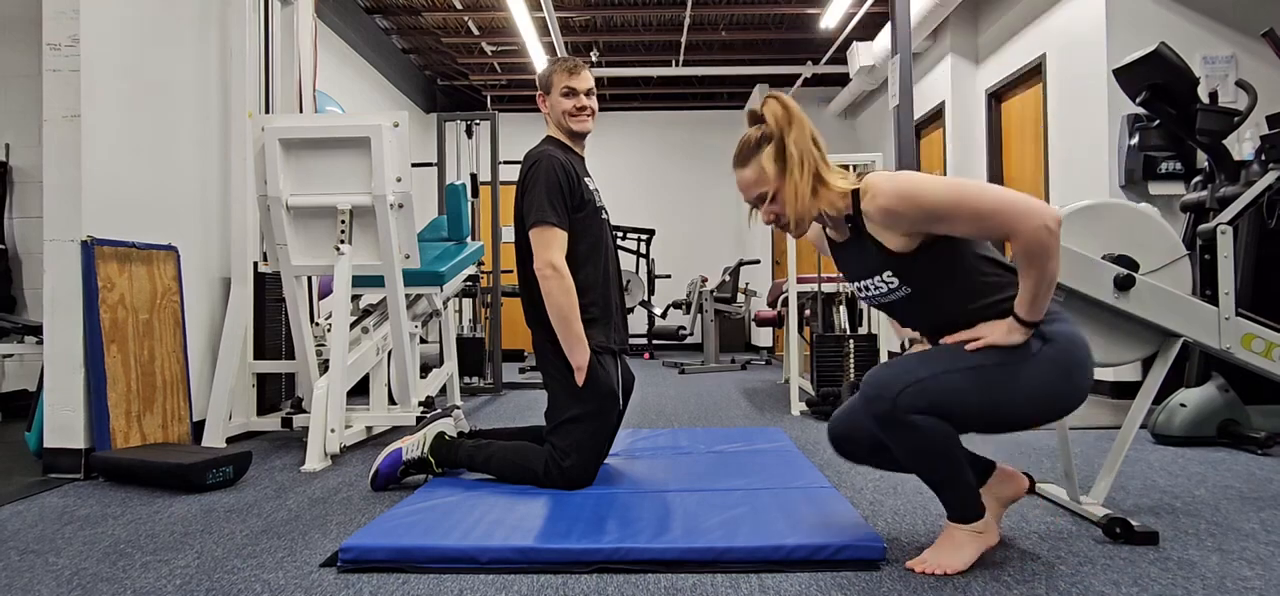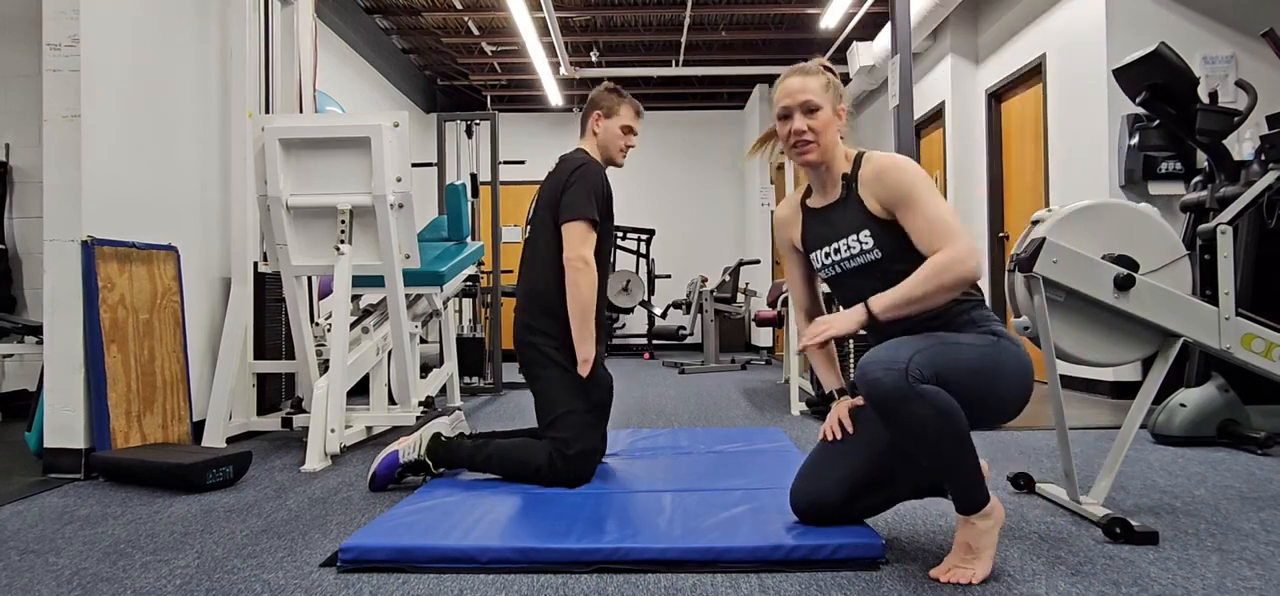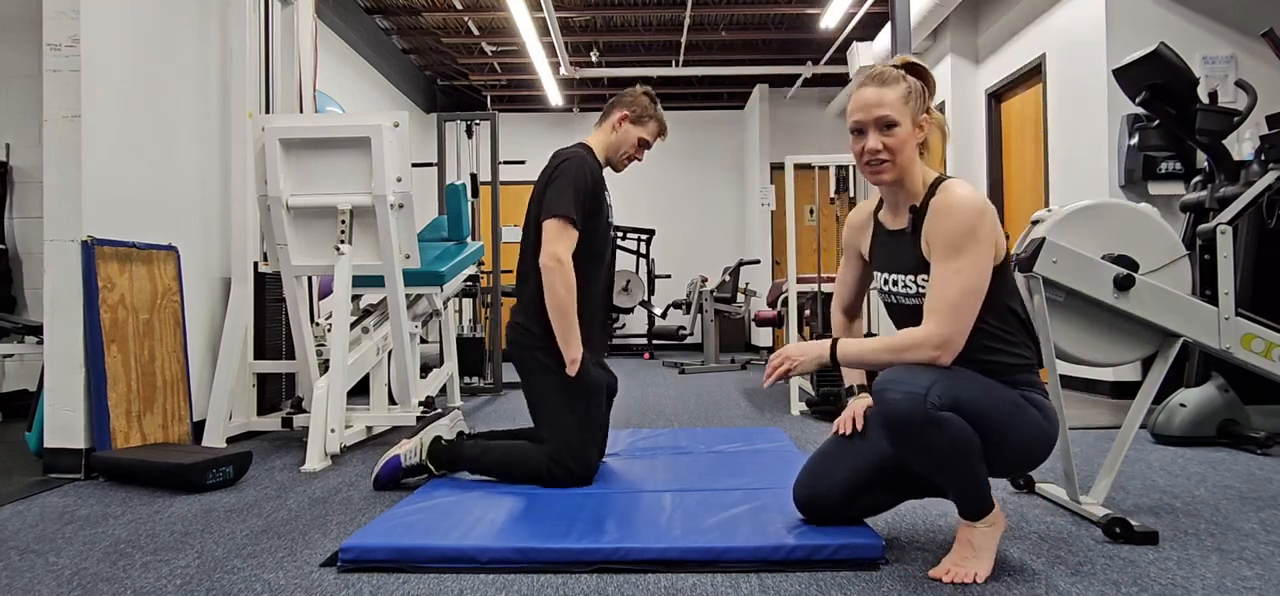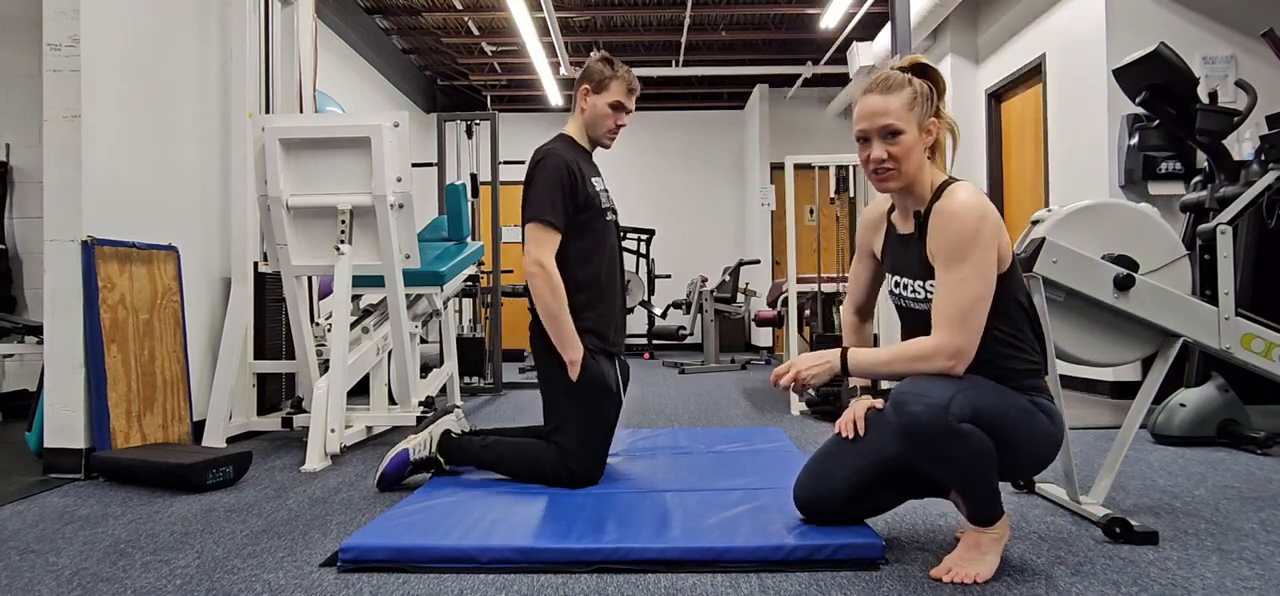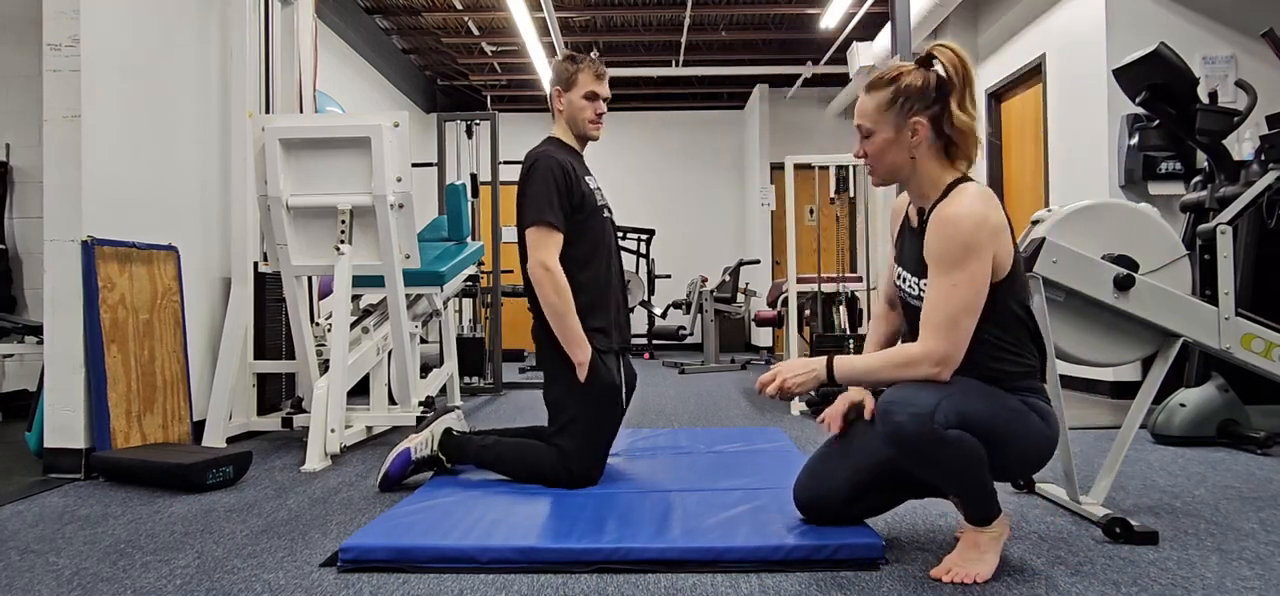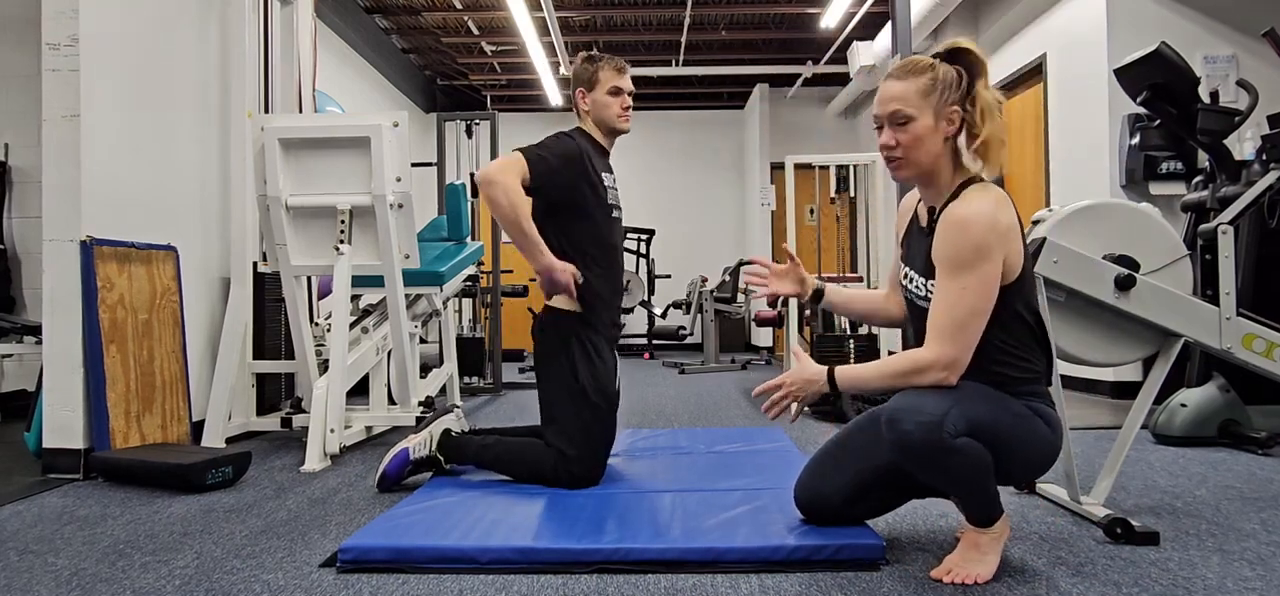
dt=0.7s
person 1, frame 1
left shoulder: (888, 199)
right shoulder: (821, 234)
left elbow: (1037, 219)
left wrist: (1022, 322)
right wrist: (914, 341)
left hip: (1046, 357)
right hip: (960, 358)
left knee: (885, 393)
right knee: (850, 432)
left ankle: (972, 522)
right ankle: (988, 479)
person 1, frame 2
left shoulder: (883, 173)
right shoulder: (788, 216)
left elbow: (960, 261)
right elbow: (807, 316)
left wrist: (864, 312)
right wrist: (839, 393)
left hip: (982, 355)
right hip: (904, 374)
left knee: (886, 371)
right knee: (814, 501)
left ankle: (978, 510)
right ankle: (952, 472)
person 1, frame 3
left shoulder: (958, 205)
right shoulder: (864, 220)
left elbow: (940, 342)
right elbow: (845, 311)
left wrist: (826, 352)
right wrist: (857, 390)
left hip: (1012, 409)
right hip: (931, 402)
left knee: (903, 391)
right knee: (817, 497)
left ankle: (982, 516)
right ankle: (957, 475)
person 1, frame 4
left shoulder: (962, 210)
right shoulder: (877, 218)
left elbow: (951, 351)
right elbow: (857, 312)
left wrist: (839, 362)
right wrist: (860, 392)
left hip: (1016, 412)
right hip: (933, 404)
left knee: (921, 401)
right knee: (817, 498)
left ankle: (988, 522)
right ankle: (961, 479)
person 1, frame 5
left shoulder: (964, 212)
right shoulder: (905, 208)
left elbow: (937, 358)
right elbow: (894, 304)
left wrist: (825, 368)
right wrist: (859, 382)
left hip: (1011, 414)
right hip: (940, 402)
left knee: (908, 410)
right knee: (817, 497)
left ankle: (987, 523)
right ankle: (961, 476)
person 1, frame 6
left shoulder: (975, 212)
right shoulder: (914, 204)
left elbow: (943, 361)
left wrist: (824, 379)
right wrist: (812, 289)
left hip: (1014, 418)
right hip: (942, 406)
left knee: (916, 416)
right knee: (818, 498)
left ankle: (988, 523)
right ankle: (962, 476)
person 2, frame 1
left shoulder: (573, 166)
right shoulder: (549, 165)
right elbow: (549, 266)
right wrist: (581, 357)
left hip: (599, 344)
right hip: (582, 349)
left knee: (580, 450)
right knee: (571, 468)
left ankle: (454, 435)
right ankle: (438, 448)
person 2, frame 2
left shoulder: (569, 171)
right shoulder: (587, 173)
right elbow: (578, 261)
right wrist: (585, 353)
left hip: (552, 336)
right hip: (559, 341)
left knee: (588, 449)
right knee: (572, 463)
left ankle: (454, 440)
right ankle: (436, 448)
person 2, frame 3
left shoulder: (584, 171)
right shoulder: (576, 167)
right elbow: (555, 260)
left wrist: (580, 349)
right wrist: (572, 353)
left hip: (563, 343)
right hip: (550, 345)
left knee: (580, 449)
right knee: (573, 465)
left ankle: (456, 440)
right ankle: (438, 451)
person 2, frame 4
left shoulder: (585, 165)
right shoulder: (557, 163)
right elbow: (539, 264)
right wrist: (573, 353)
left hip: (598, 347)
right hip: (577, 349)
left knee: (577, 448)
right knee: (578, 468)
left ankle: (459, 437)
right ankle: (447, 446)
person 2, frame 5
left shoulder: (576, 166)
right shoulder: (550, 164)
right elbow: (543, 266)
right wrist: (581, 353)
left hip: (603, 343)
right hip: (582, 347)
left knee: (580, 448)
right knee: (577, 467)
left ankle: (458, 436)
right ankle: (447, 443)
person 2, frame 6
left shoulder: (598, 159)
right shoulder: (570, 150)
right elbow: (494, 178)
right wrist: (546, 263)
left hip: (593, 334)
right hip: (573, 333)
left knee: (584, 447)
right knee: (577, 466)
left ankle: (459, 435)
right ankle: (445, 444)
